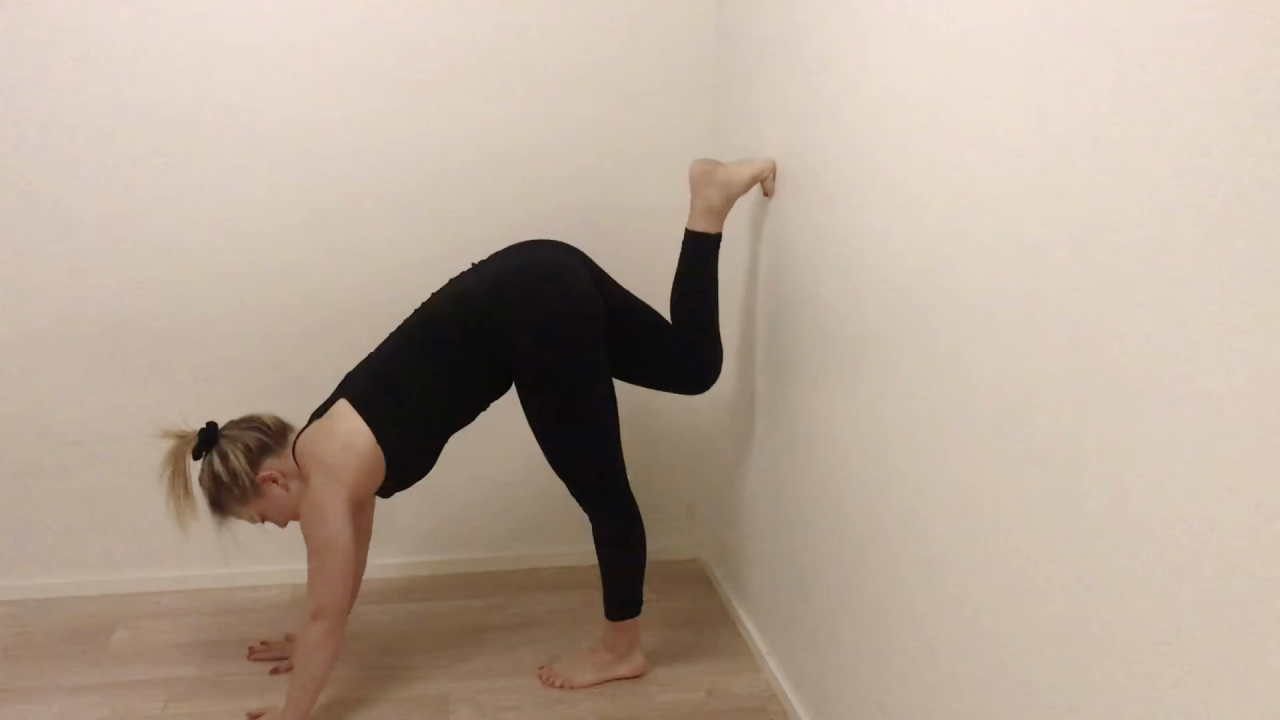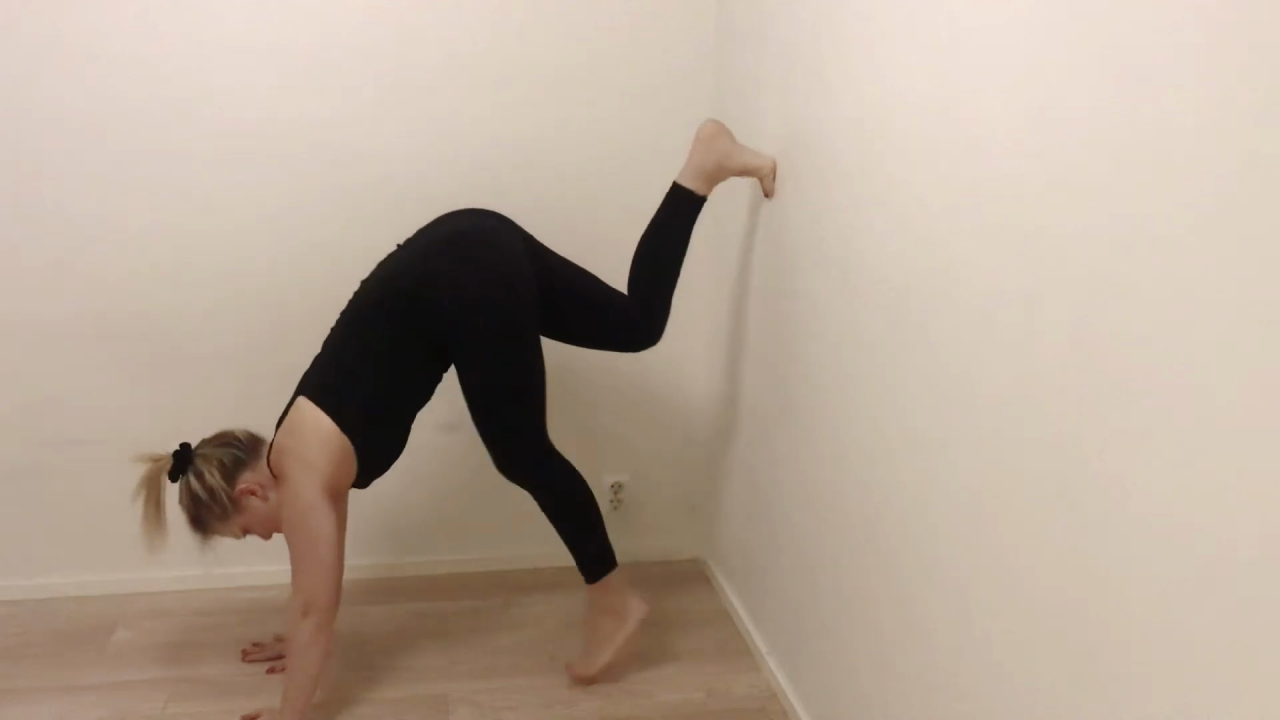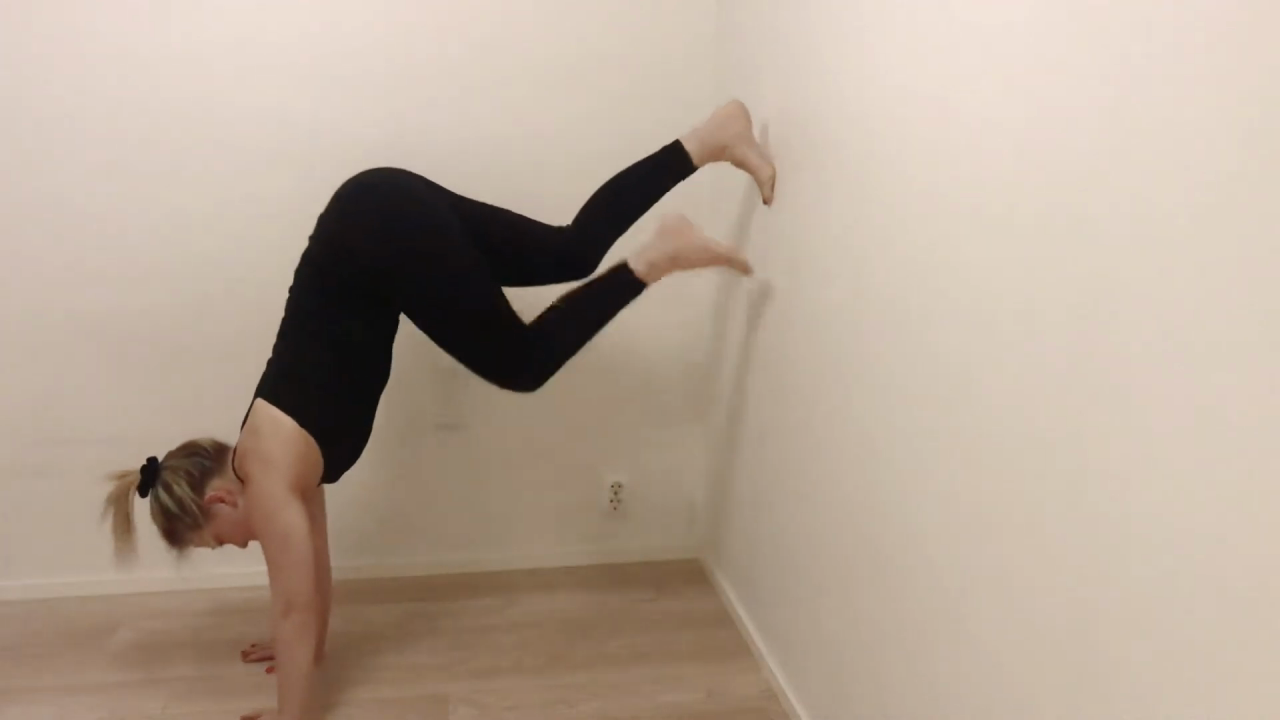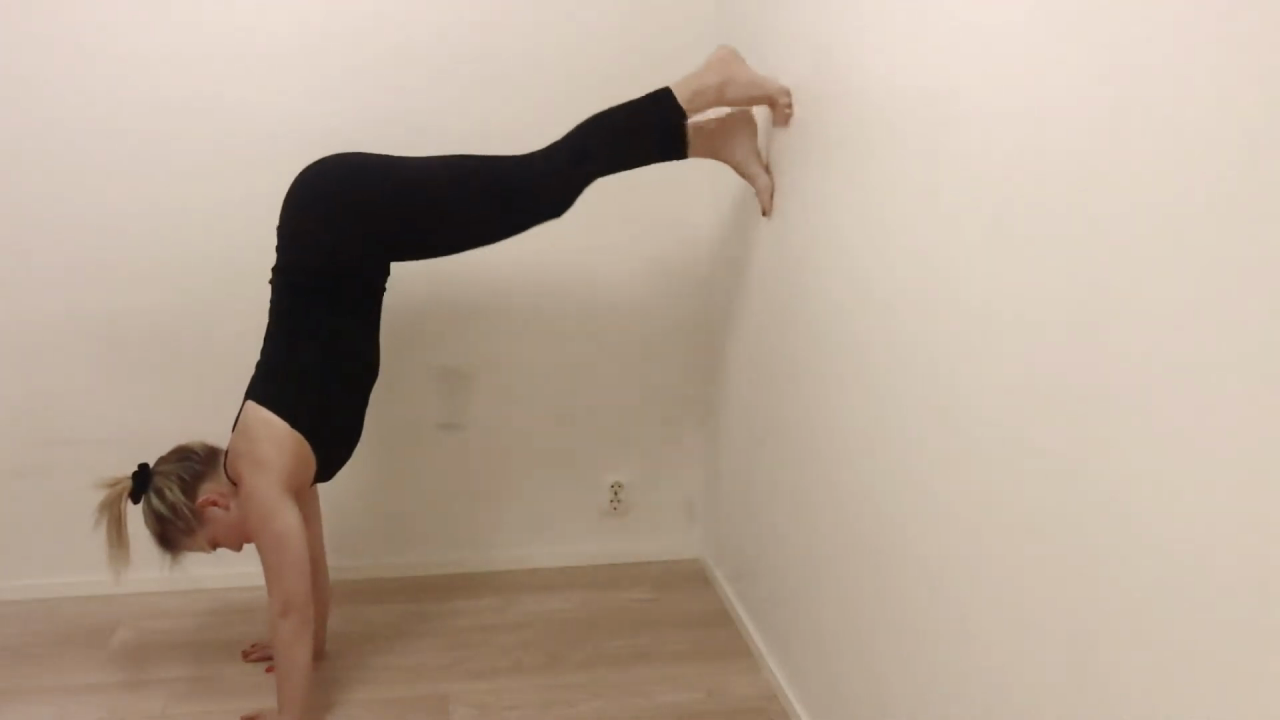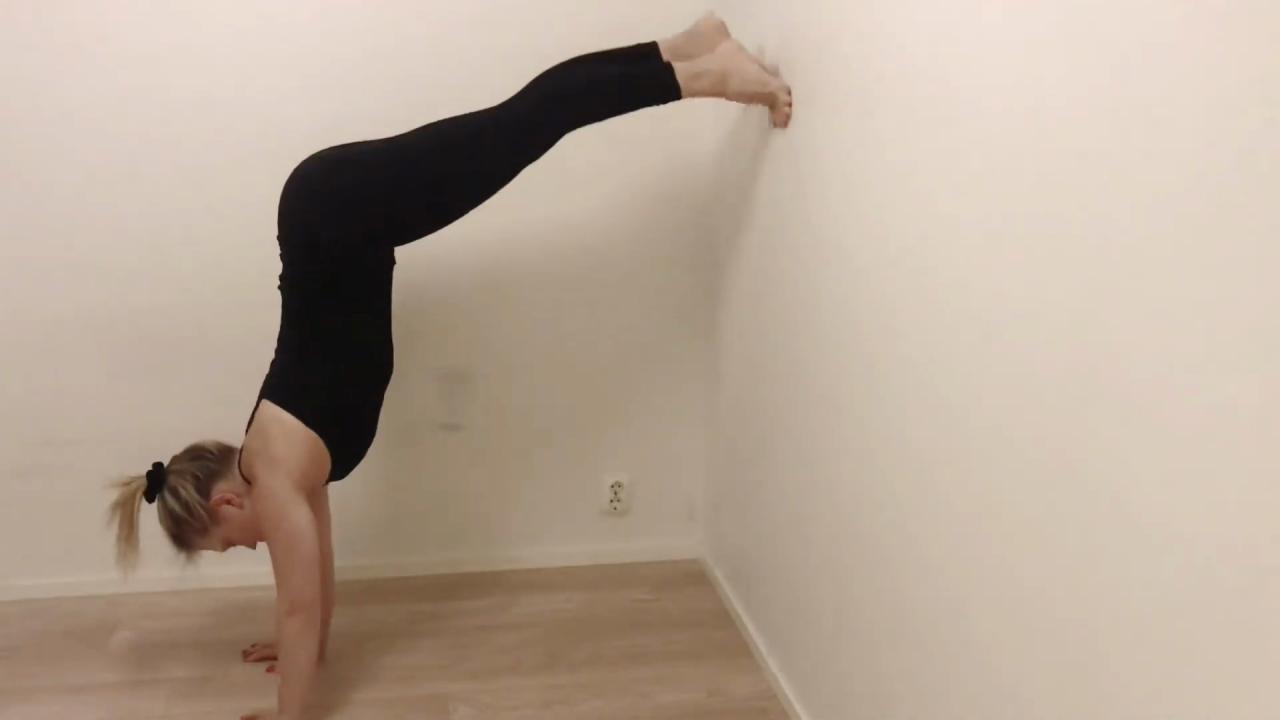
dt=0.4s
person 1, frame 1
left shoulder: (326, 475)
right shoulder: (327, 445)
left elbow: (325, 615)
right elbow: (353, 542)
right wrist: (311, 644)
left hip: (537, 305)
right hip: (539, 281)
left knee: (602, 489)
right knee: (692, 369)
left ankle: (622, 647)
right ankle: (709, 199)
person 1, frame 2
left shoulder: (300, 473)
right shoulder: (308, 454)
left elbow: (313, 611)
right wrist: (303, 640)
left hip: (472, 266)
right hip: (472, 251)
left knee: (523, 456)
right knee: (633, 325)
left ankle: (611, 602)
right ankle: (705, 162)
person 1, frame 3
left shoulder: (267, 477)
right shoulder: (280, 457)
left elbow: (294, 610)
right elbow: (313, 553)
right wrist: (311, 643)
left hip: (384, 222)
right hip: (382, 216)
left knee: (522, 364)
right knee: (570, 250)
left ankle: (661, 254)
right ankle: (709, 139)
person 1, frame 4
left shoulder: (260, 482)
right shoulder: (272, 464)
left elbow: (290, 609)
right elbow: (309, 554)
right wrist: (311, 640)
left hip: (345, 212)
right hip: (341, 216)
left knee: (544, 184)
right knee: (539, 180)
left ankle: (705, 88)
right ankle: (710, 135)
person 1, frame 5
left shoulder: (273, 477)
right shoulder: (277, 462)
left elbow: (298, 606)
right elbow: (315, 554)
right wrist: (309, 643)
left hip: (342, 208)
right hip: (337, 210)
left knee: (522, 123)
right knee: (521, 121)
left ankle: (703, 72)
